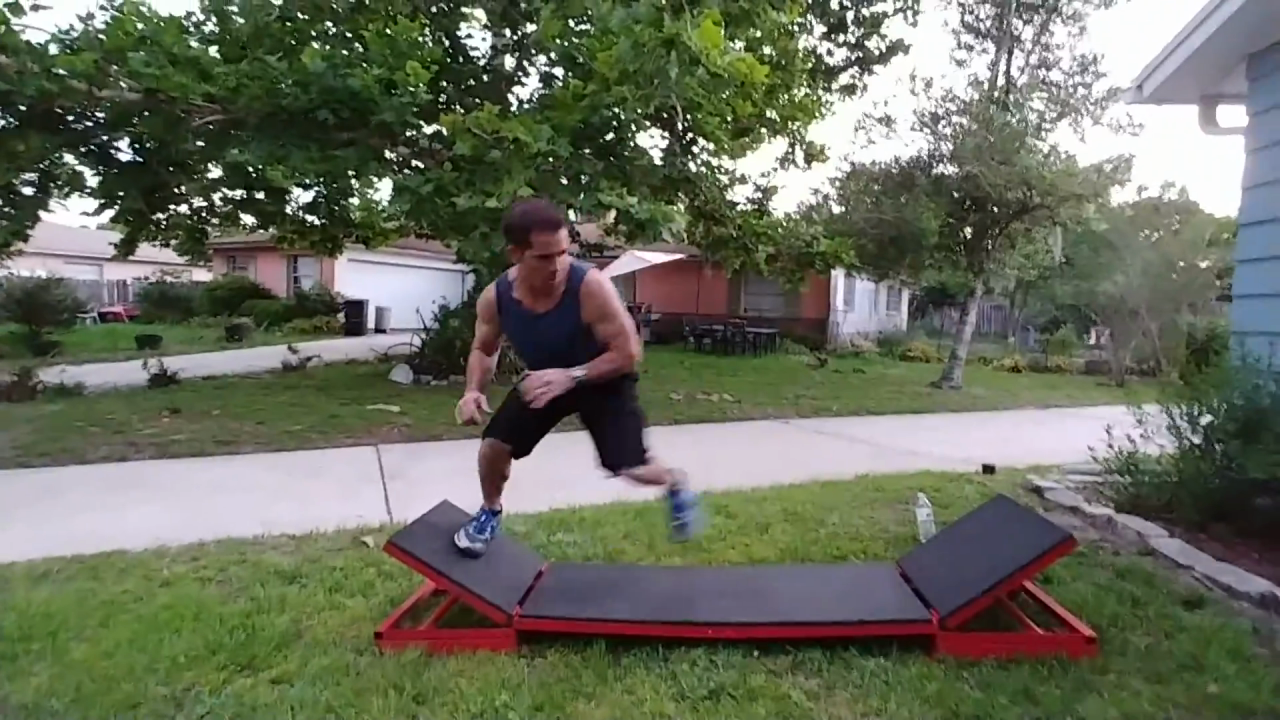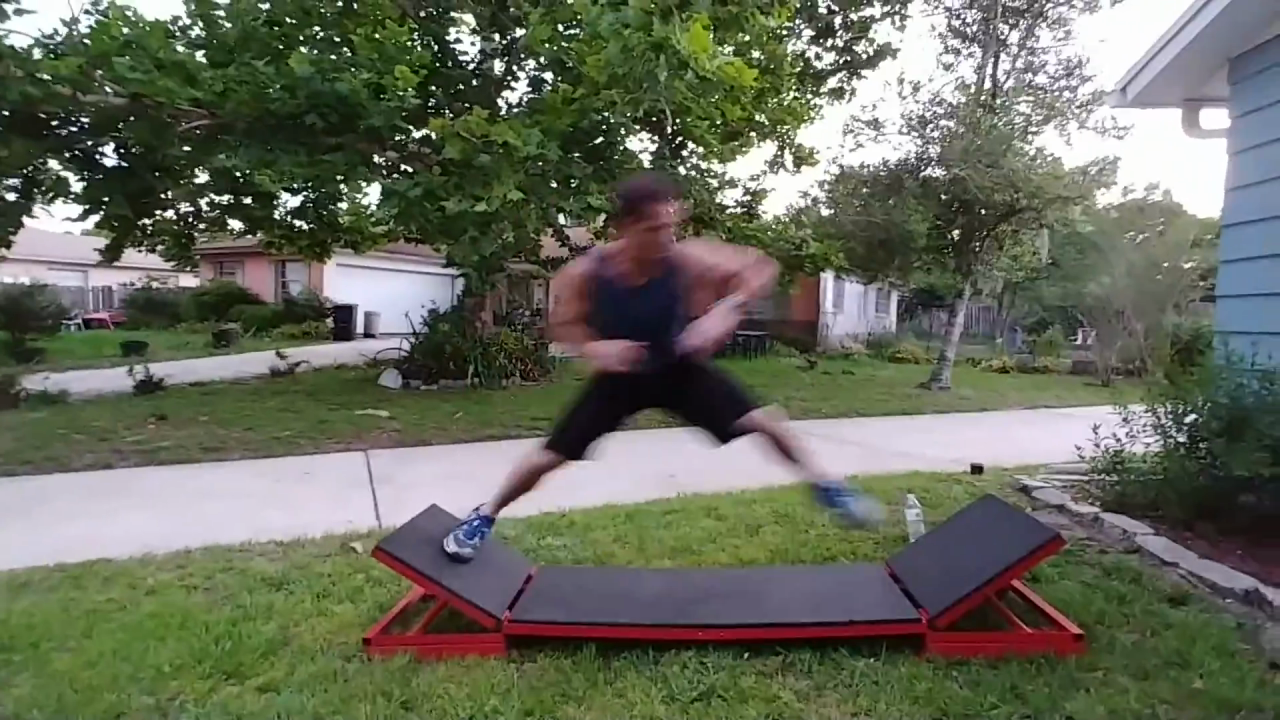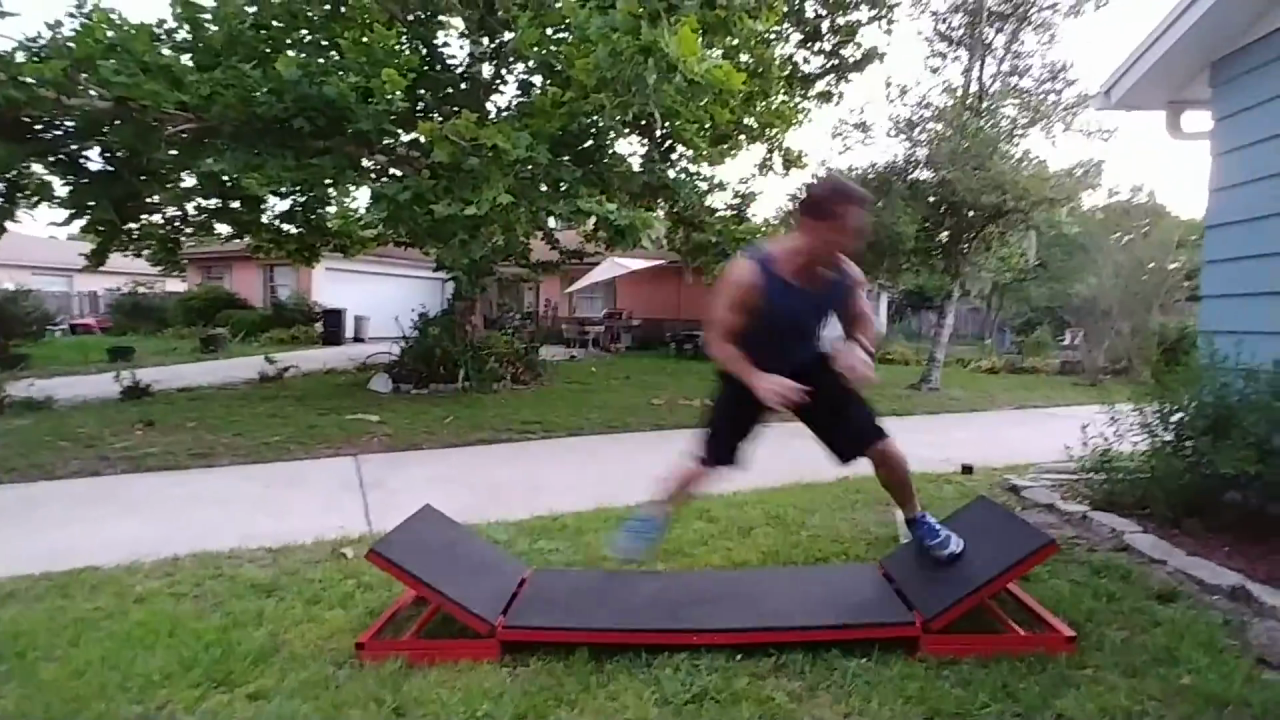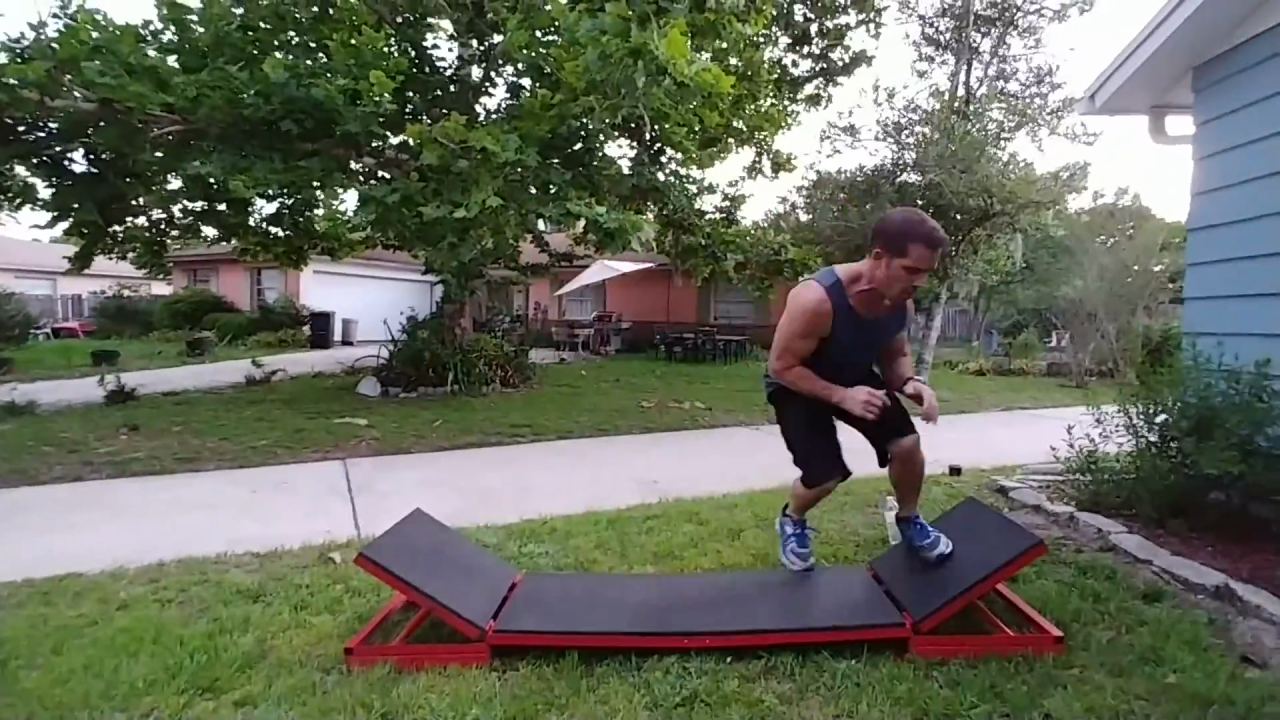
dt=0.2s
person 1, frame 1
left shoulder: (589, 286)
right shoulder: (495, 296)
left elbow: (628, 355)
right elbow: (483, 348)
left wrist: (570, 376)
right wrist: (474, 388)
left hip: (596, 381)
right hip: (543, 380)
left knee: (634, 469)
right knee: (494, 446)
left ankle: (674, 487)
right ankle: (490, 511)
person 1, frame 2
left shoulder: (685, 260)
right shoulder: (585, 273)
left elbow: (760, 269)
right elbow: (563, 329)
left wrist: (720, 314)
right wrist: (592, 349)
left hip: (676, 369)
right hip: (620, 374)
left knee: (756, 420)
right knee: (554, 452)
left ankle: (819, 481)
right ankle: (484, 516)
person 1, frame 3
left shoulder: (845, 276)
right shoulder: (749, 274)
left elbow: (862, 323)
right elbow: (717, 341)
left wrist: (860, 350)
right wrist: (757, 381)
left hip: (805, 369)
right hip: (747, 374)
left knee: (882, 449)
right knee: (710, 461)
left ankle: (916, 519)
right ankle: (656, 514)
person 1, frame 4
left shoulder: (900, 306)
right shoulder: (816, 298)
left elbow: (893, 353)
right elbow: (782, 366)
left wrist: (911, 381)
right wrist: (841, 395)
left hip: (854, 379)
right hip: (798, 387)
left knee: (906, 444)
right knee: (825, 476)
left ankle: (908, 520)
right ankle: (793, 519)
